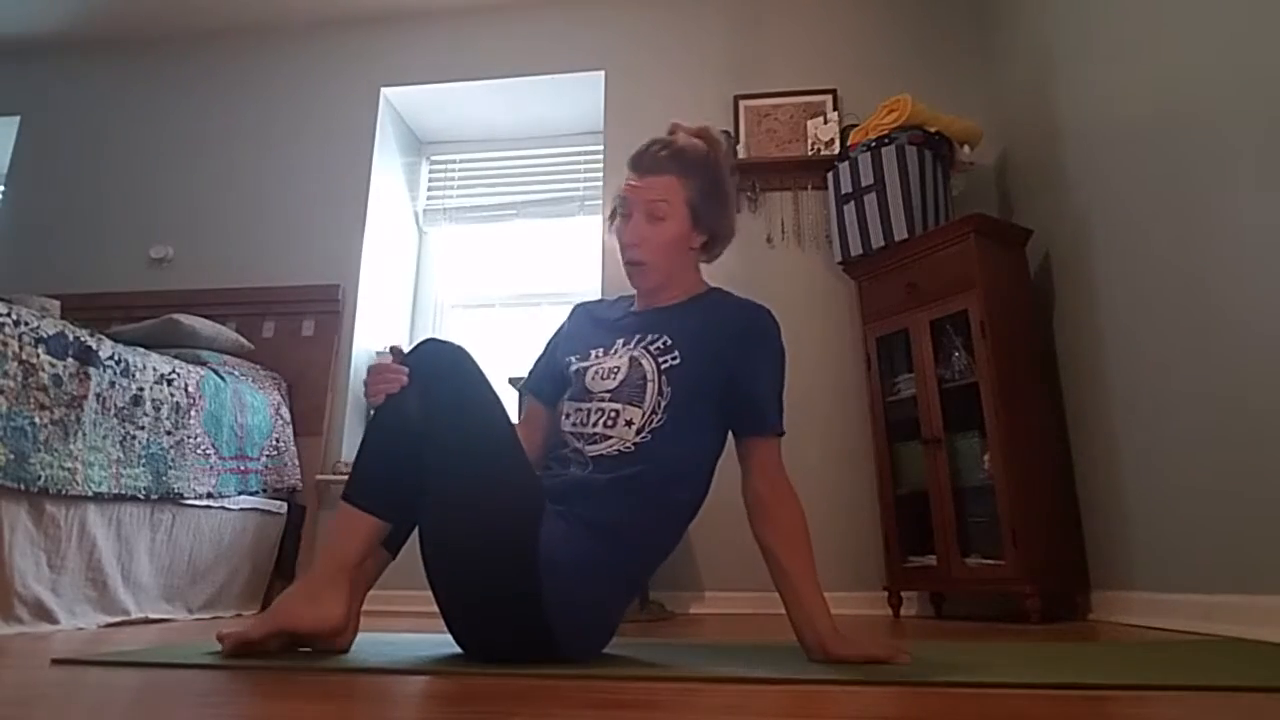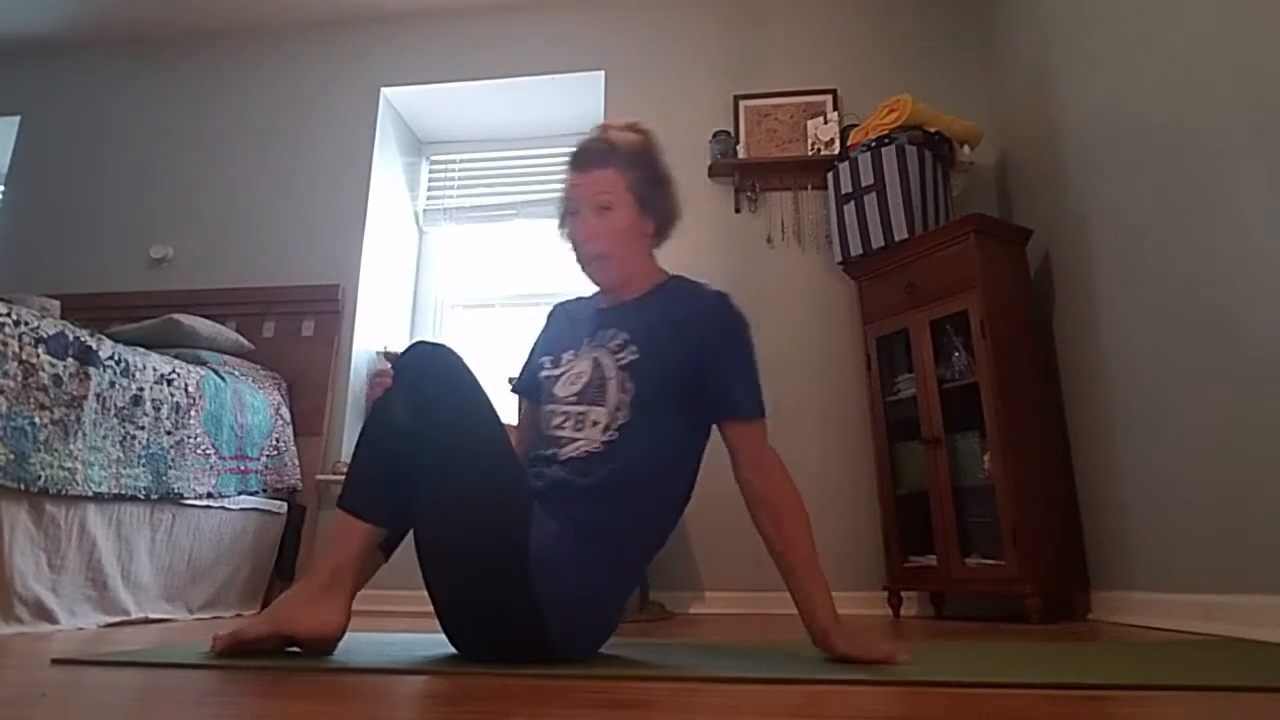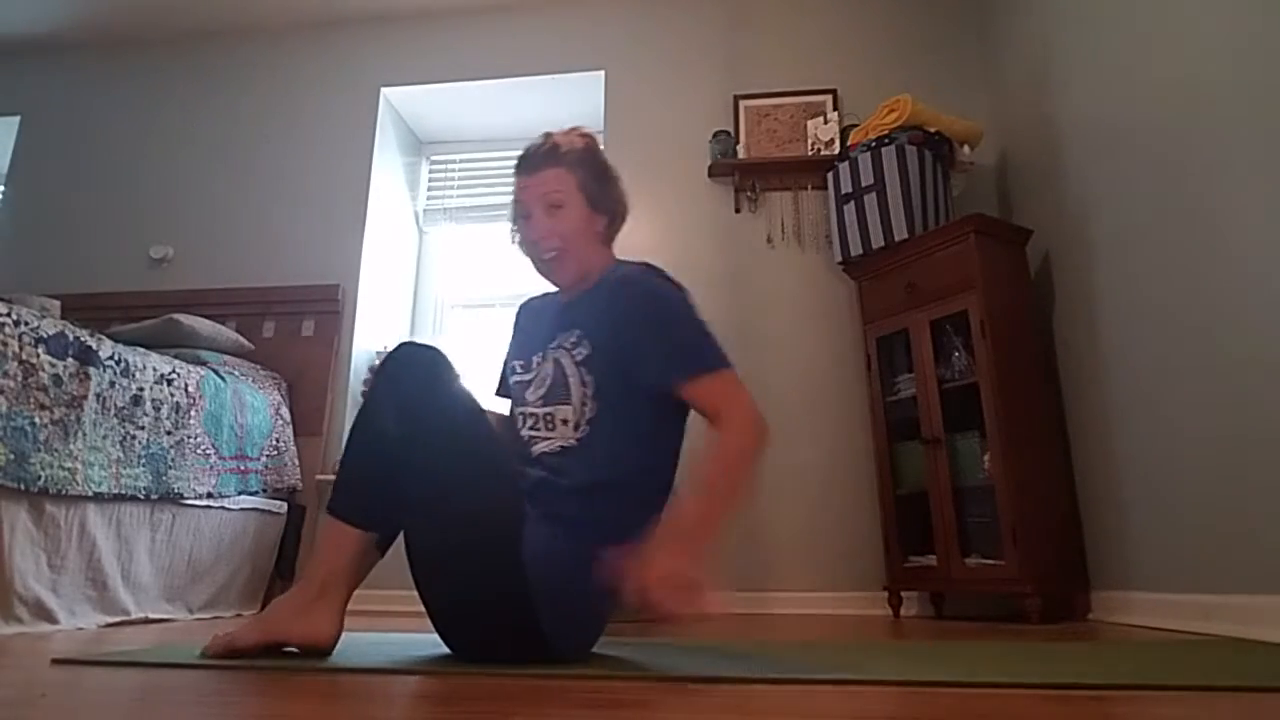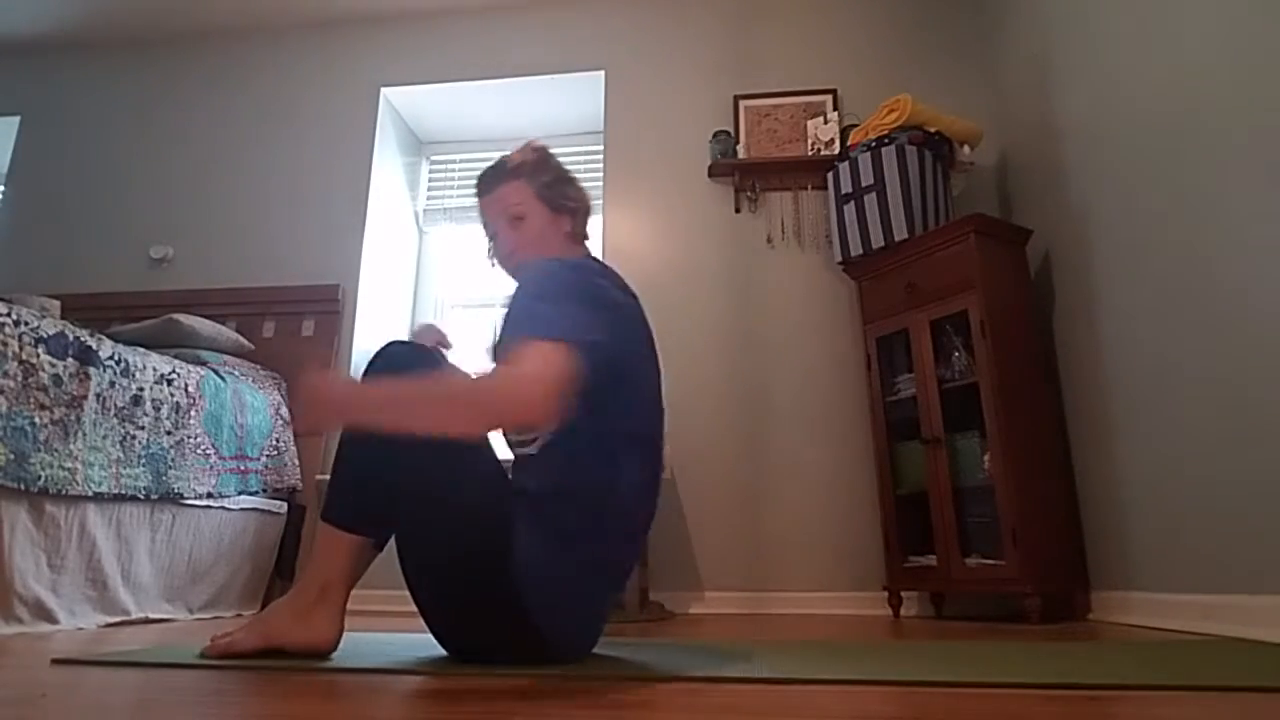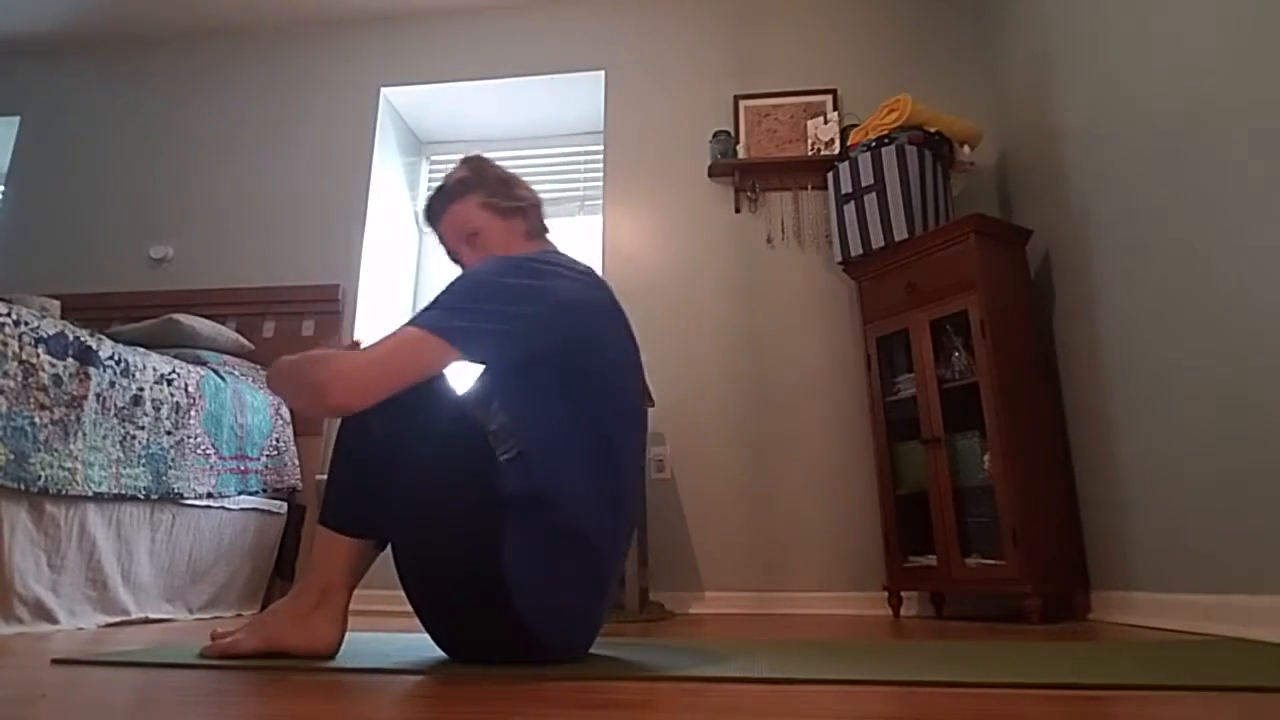
dt=0.2s
person 1, frame 1
left shoulder: (738, 329)
right shoulder: (583, 321)
left elbow: (765, 485)
right elbow: (522, 449)
left wrist: (820, 633)
right wrist: (413, 408)
left hip: (561, 597)
right hip: (514, 592)
left knee: (440, 366)
left ankle: (325, 587)
right ankle: (337, 592)
person 1, frame 2
left shoulder: (700, 316)
right shoulder: (565, 319)
left elbow: (758, 470)
left wrist: (822, 621)
right wrist: (413, 415)
left hip: (556, 597)
right hip: (520, 591)
left knee: (429, 370)
left ankle: (322, 593)
right ankle: (329, 592)
person 1, frame 3
left shoulder: (636, 294)
right shoulder: (534, 317)
left elbow: (742, 423)
left wrist: (676, 547)
left hip: (552, 594)
right hip: (527, 585)
left knee: (411, 371)
left ankle: (315, 601)
right ankle: (320, 597)
person 1, frame 4
left shoulder: (567, 281)
right shoulder: (554, 294)
left elbow: (529, 401)
left wrist: (348, 402)
right wrist: (442, 372)
left hip: (540, 597)
right hip: (551, 596)
left knee: (400, 389)
right knee: (408, 384)
left ankle: (314, 604)
right ankle: (321, 598)
person 1, frame 5
left shoulder: (520, 281)
right shoulder: (565, 288)
left elbow: (339, 385)
right elbow: (475, 416)
left wrist: (287, 373)
left hip: (528, 605)
right hip: (558, 600)
left knee: (390, 392)
left ankle: (315, 608)
right ankle: (321, 602)
